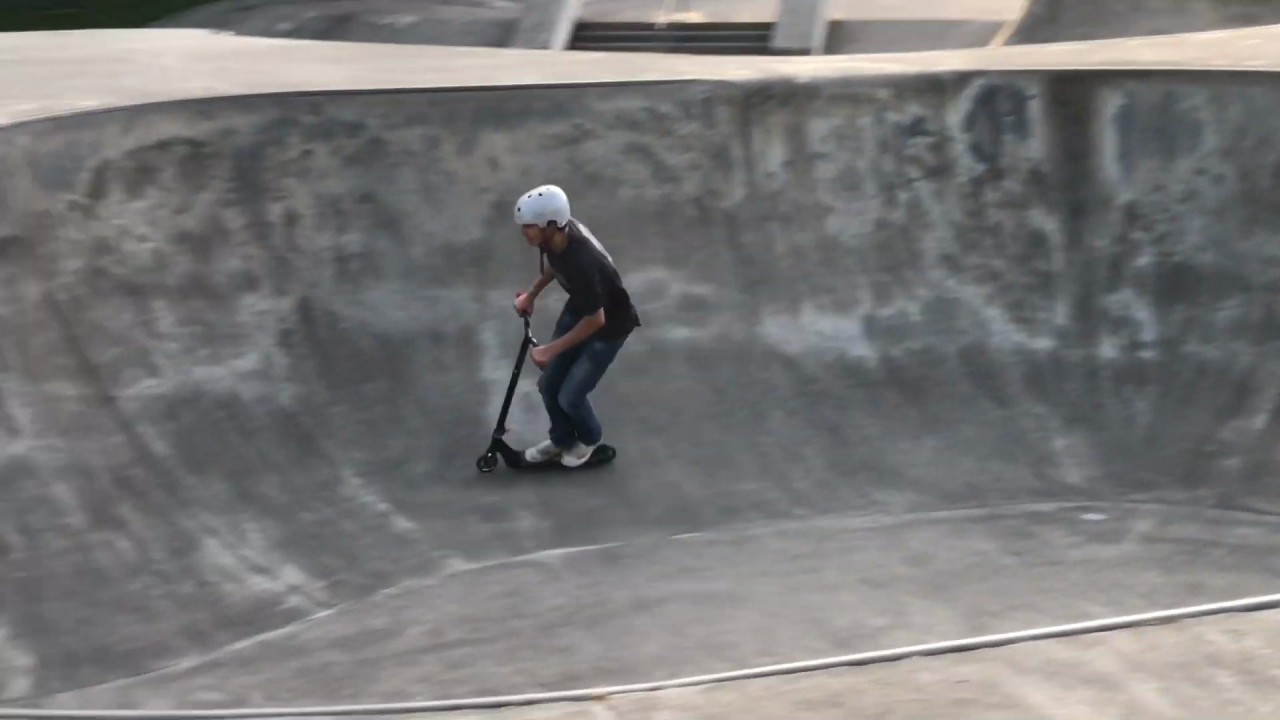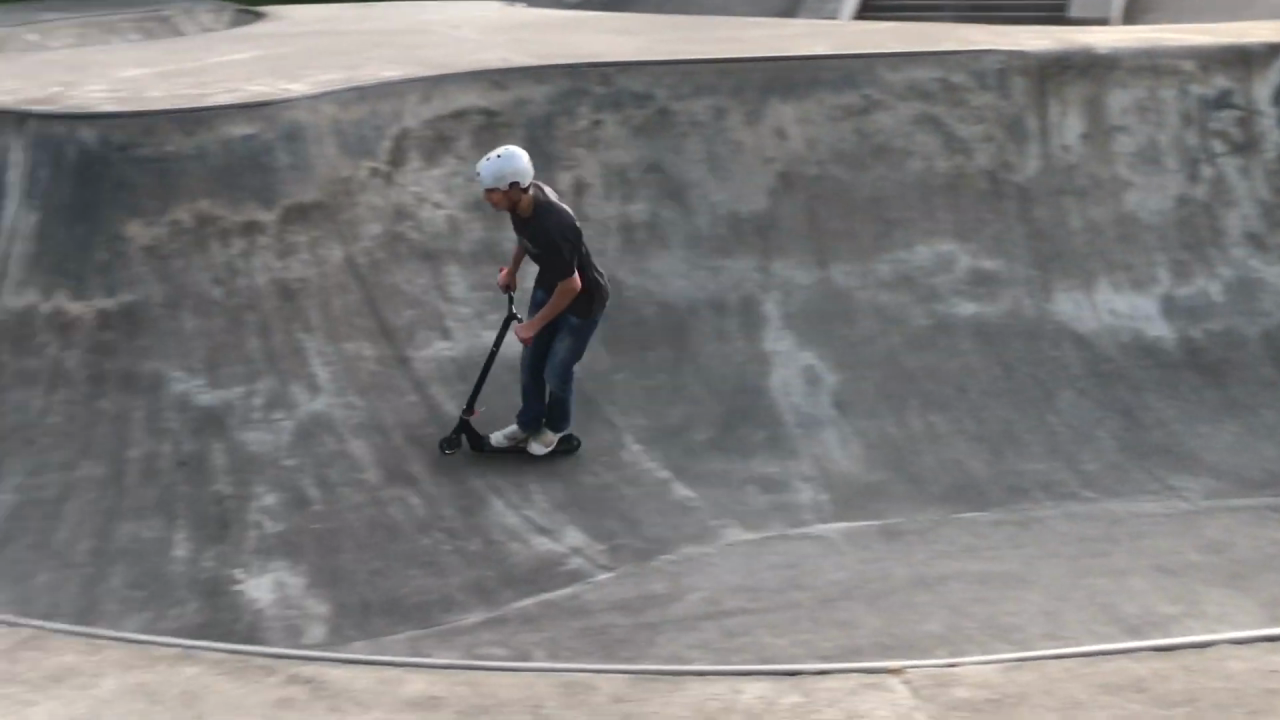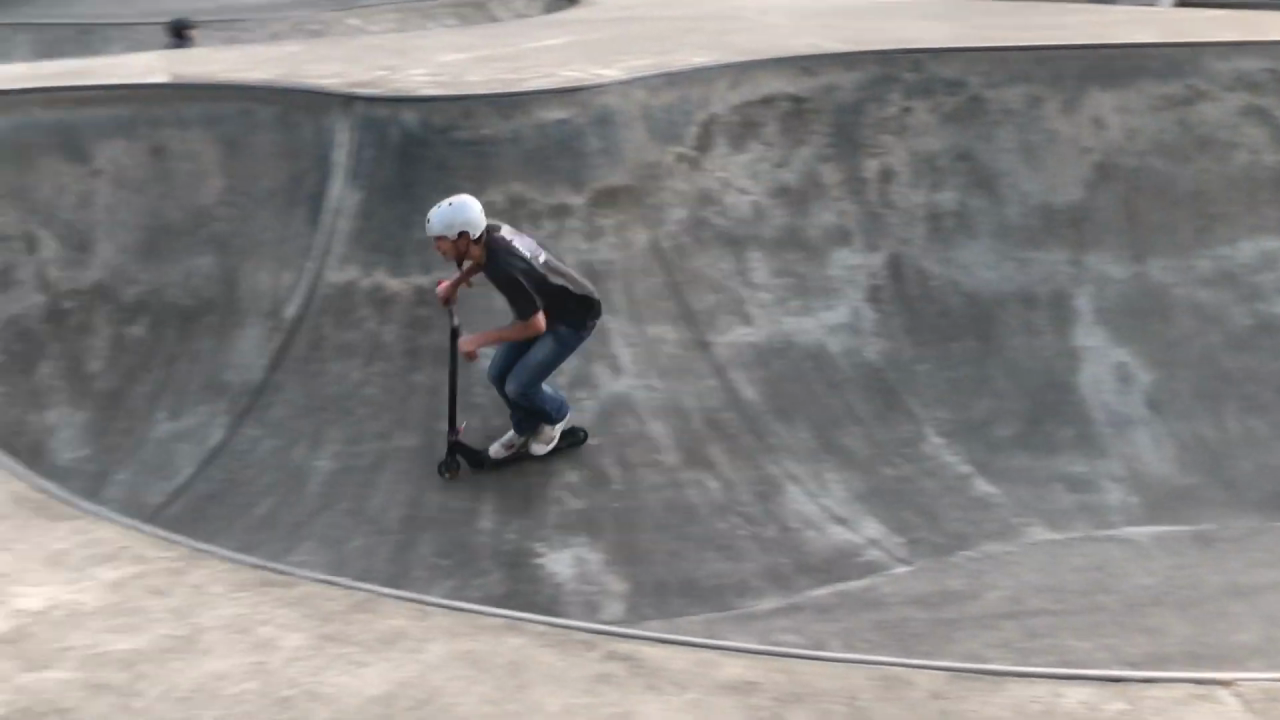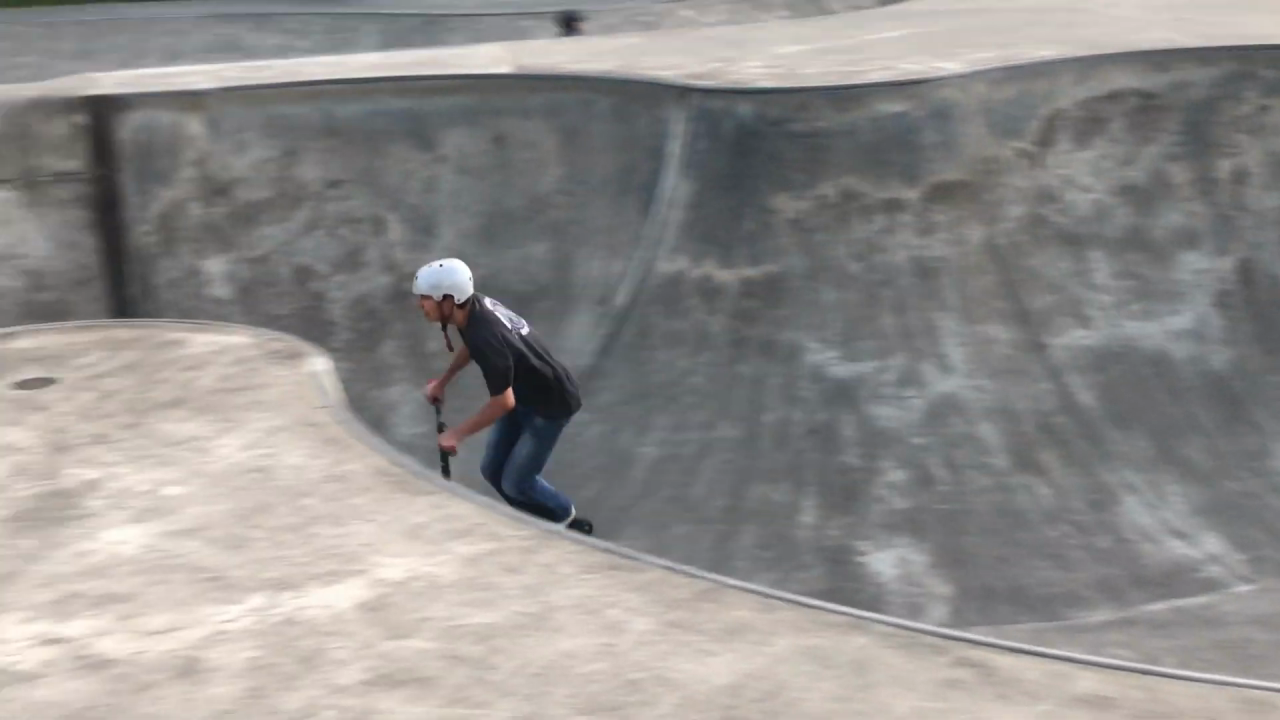
dt=0.2s
person 1, frame 1
left shoulder: (583, 264)
right shoulder: (557, 237)
left elbow: (596, 320)
left wrist: (550, 350)
right wrist: (531, 295)
left hip: (608, 328)
right hip: (576, 312)
left knee: (568, 396)
right knee: (549, 385)
left ankle: (588, 439)
right ankle: (561, 440)
person 1, frame 2
left shoulder: (552, 226)
right shoulder: (528, 194)
left elbow: (572, 285)
left wrist: (535, 324)
right wrist: (512, 270)
left hip: (583, 299)
right hip: (549, 286)
left knee: (556, 373)
right knee: (531, 366)
left ankle: (554, 426)
right ankle: (528, 425)
person 1, frame 3
left shoulder: (507, 270)
right shoulder: (491, 232)
left elbow: (535, 326)
left wrist: (479, 340)
right wrist: (455, 283)
left hip: (575, 316)
right hip: (545, 303)
left knee: (518, 385)
right knee: (499, 374)
left ankle: (556, 416)
right ankle: (526, 428)
person 1, frame 4
right shoulder: (474, 305)
left elbow: (504, 402)
left wrist: (457, 433)
right wrist: (442, 381)
left knee: (515, 483)
right knee: (491, 470)
left ankle: (561, 514)
